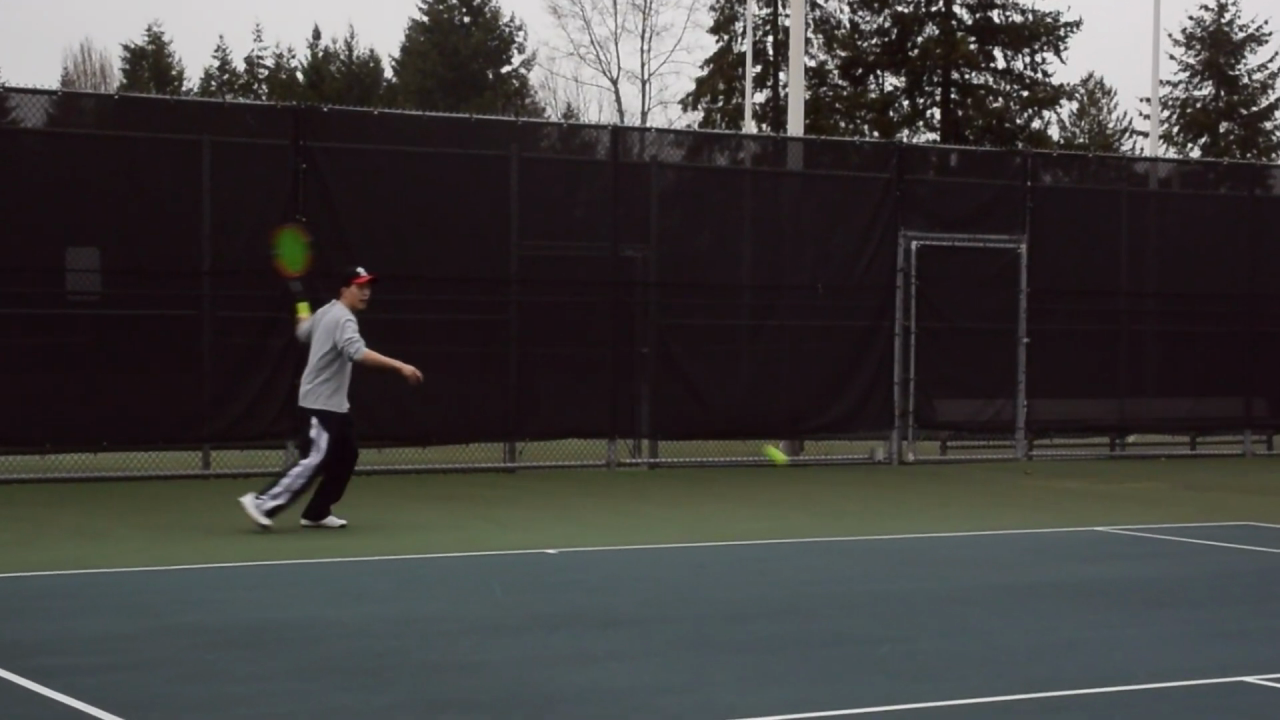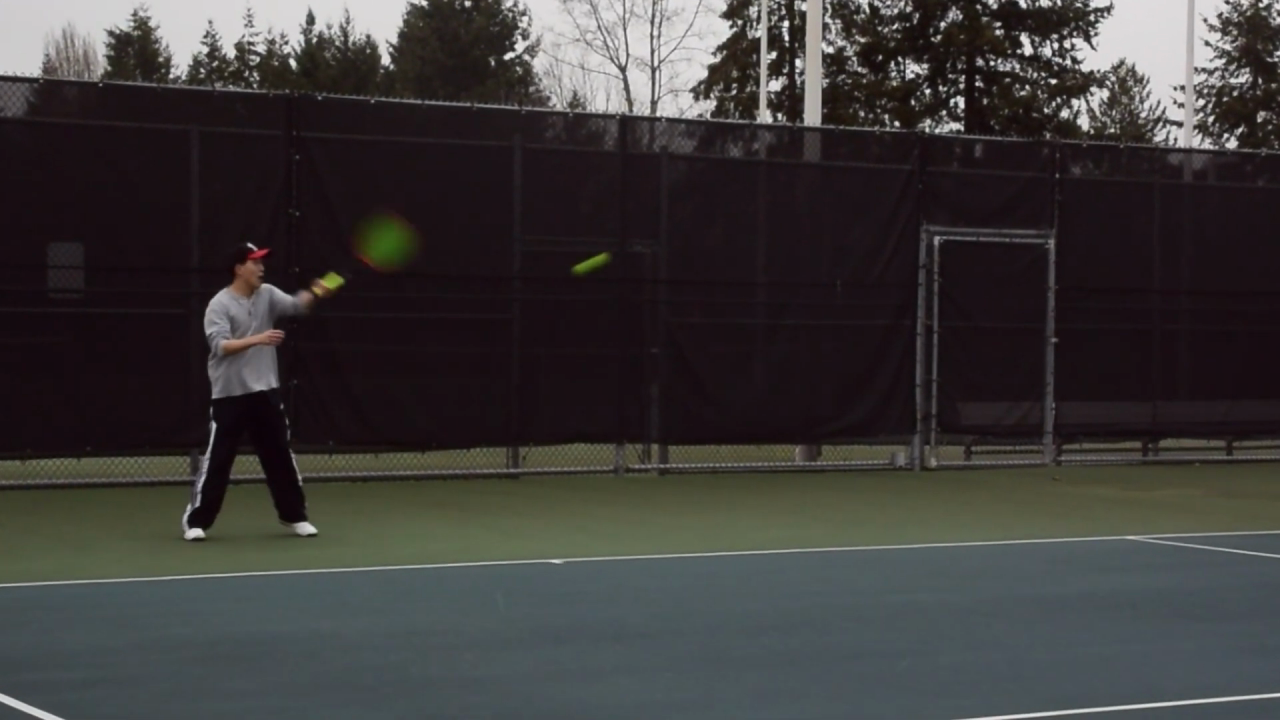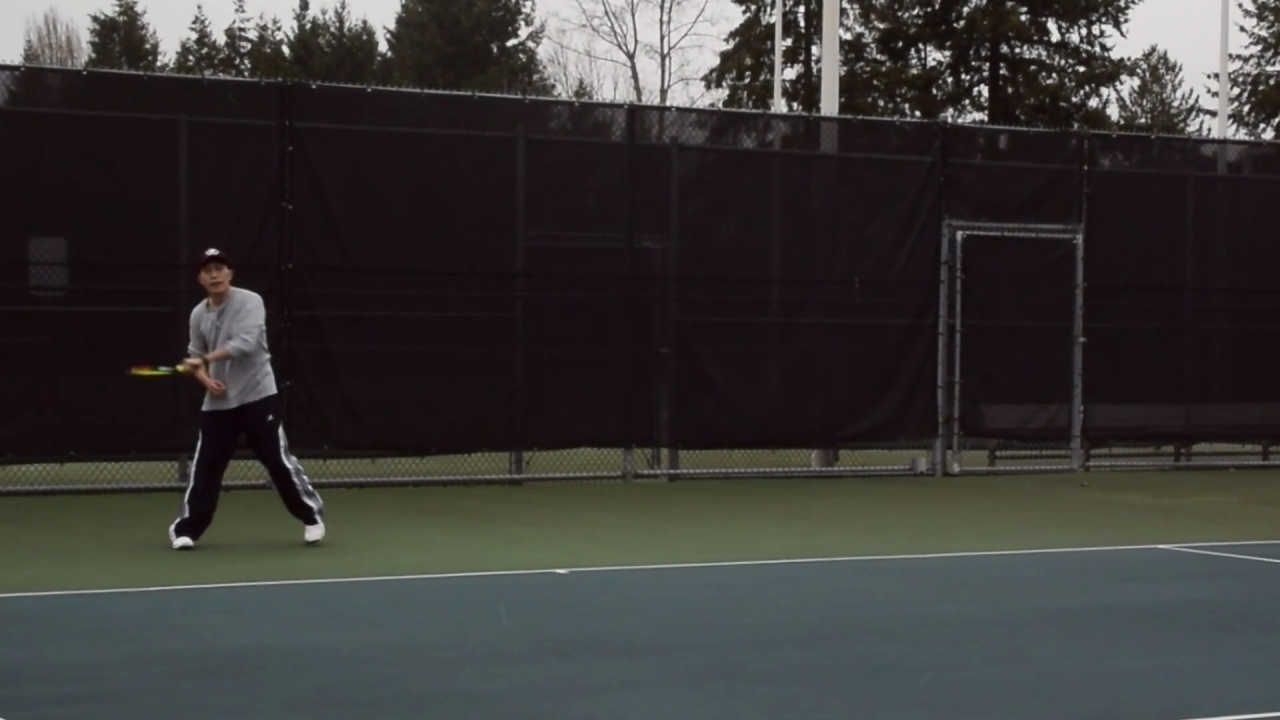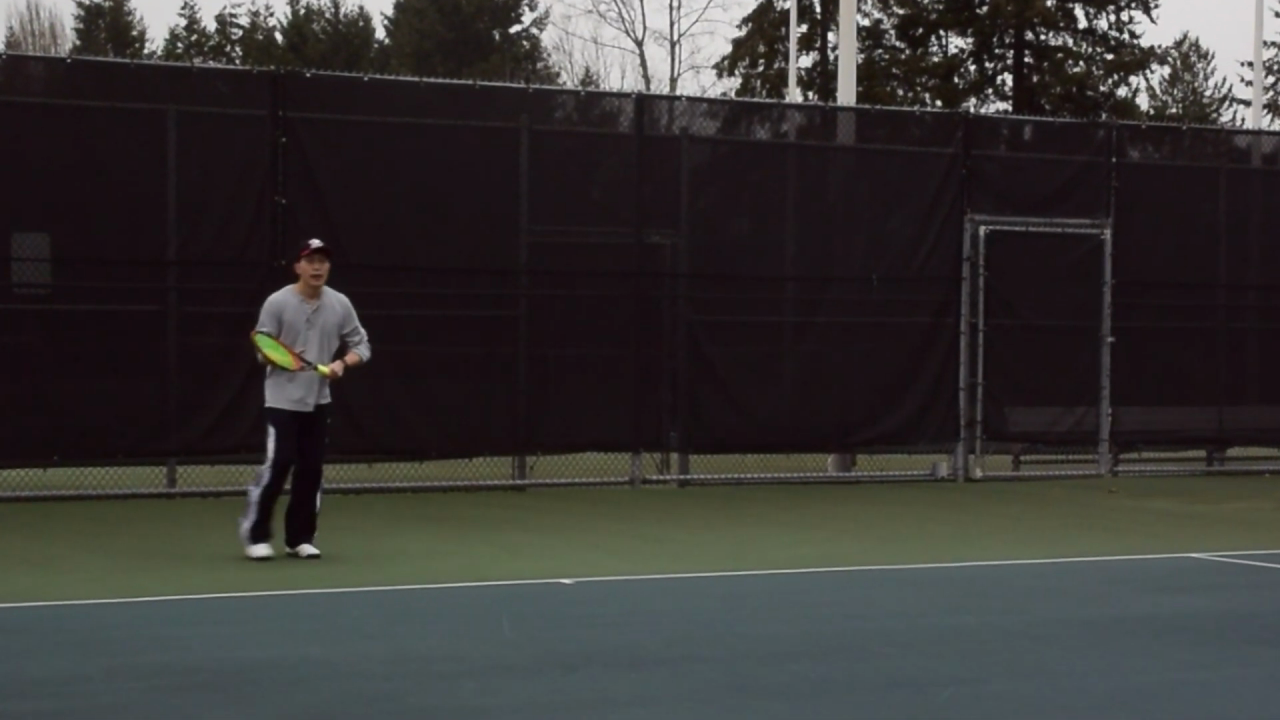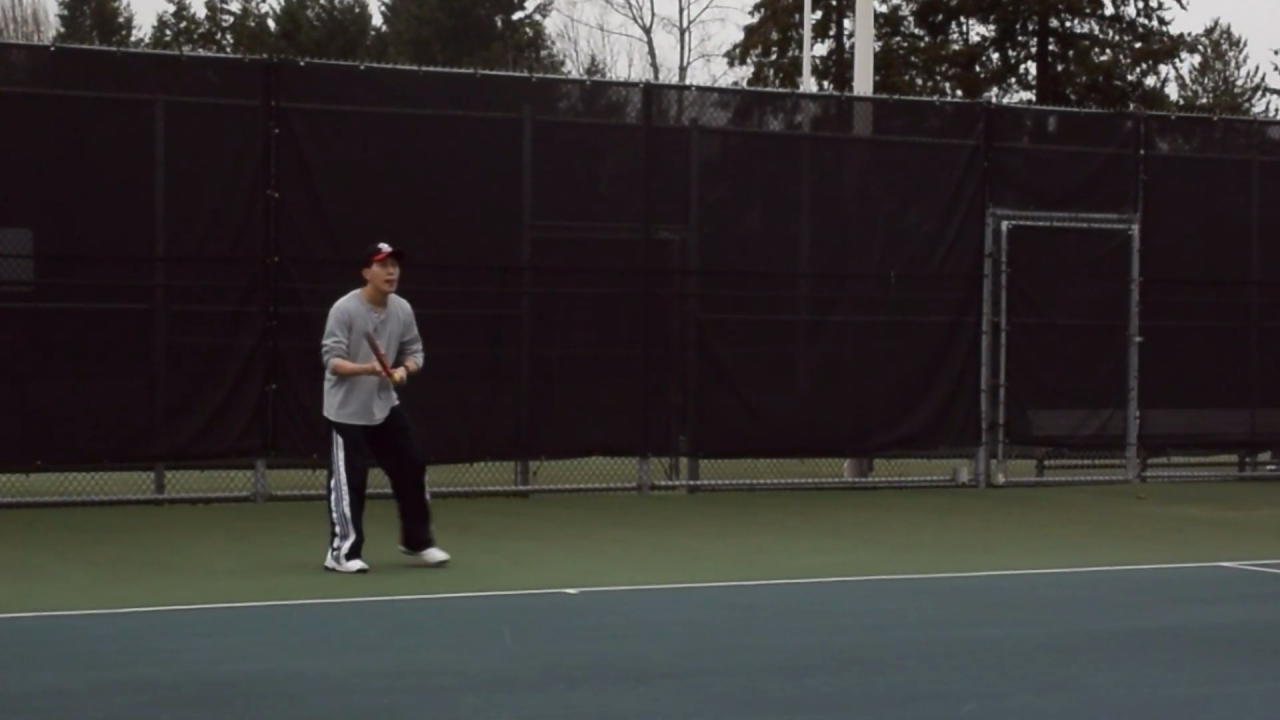
dt=1s
person 1, frame 1
left shoulder: (327, 312)
right shoulder: (343, 319)
left elbow: (303, 332)
right elbow: (357, 352)
left wrist: (303, 320)
right wrist: (399, 366)
left hip: (334, 403)
right hip: (321, 403)
left knee: (346, 456)
right knee: (314, 459)
left ankle: (317, 513)
right ankle: (261, 503)
person 1, frame 2
left shoulder: (267, 294)
right shoulder: (219, 304)
left elbow: (295, 306)
right elbow: (220, 346)
left wrist: (313, 293)
right wrist: (256, 339)
left hip: (265, 389)
right hip: (229, 394)
left knee: (279, 453)
right knee: (217, 458)
left ankle: (294, 515)
right ankle: (195, 520)
person 1, frame 3
left shoulder: (250, 302)
right shoulder: (198, 315)
left elbow: (245, 344)
right elbow: (201, 363)
left wrist: (204, 359)
right wrist: (206, 379)
left hip: (258, 397)
right hip: (218, 403)
left knee: (278, 460)
right knee: (206, 466)
left ankle: (312, 515)
right ankle: (186, 528)
person 1, frame 4
left shoulder: (340, 304)
right shoulder: (277, 302)
left elbow: (361, 345)
right elbow: (263, 350)
left wrist: (342, 363)
left hip: (318, 399)
right hip: (283, 399)
left knee: (310, 470)
right knee: (277, 464)
left ankle: (299, 538)
right ankle: (255, 534)
person 1, frame 5
left shoulder: (403, 309)
right shoulder: (344, 309)
left elbow: (415, 352)
right elbow: (332, 360)
left wrist: (404, 369)
right wrist: (367, 368)
left hip: (386, 405)
right hip: (348, 409)
left knee: (412, 466)
right knee: (349, 479)
left ankle: (418, 542)
right ankle: (342, 553)
